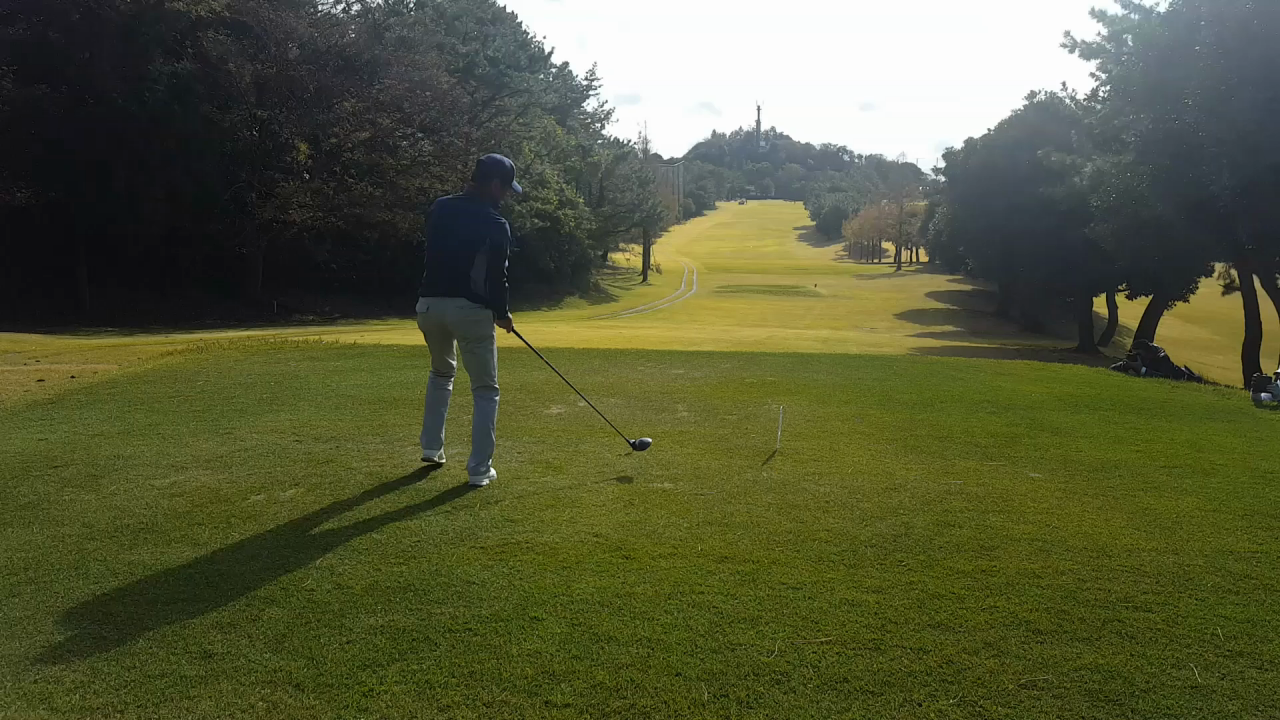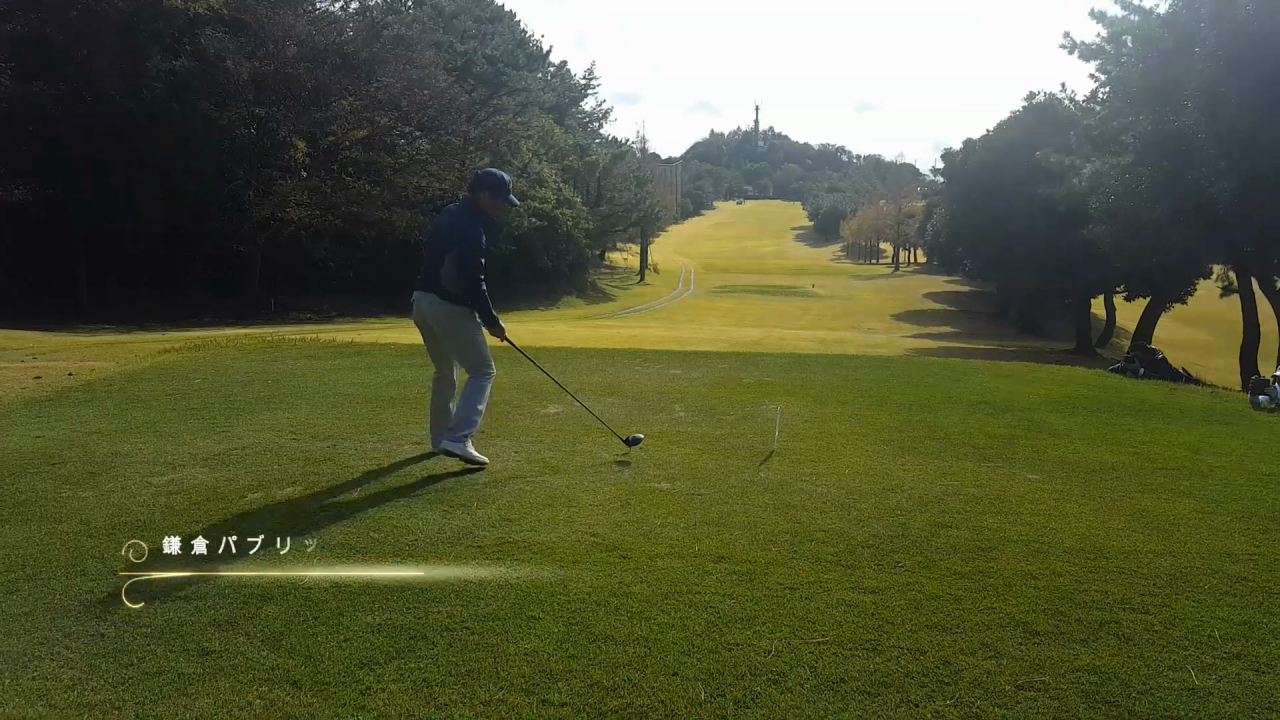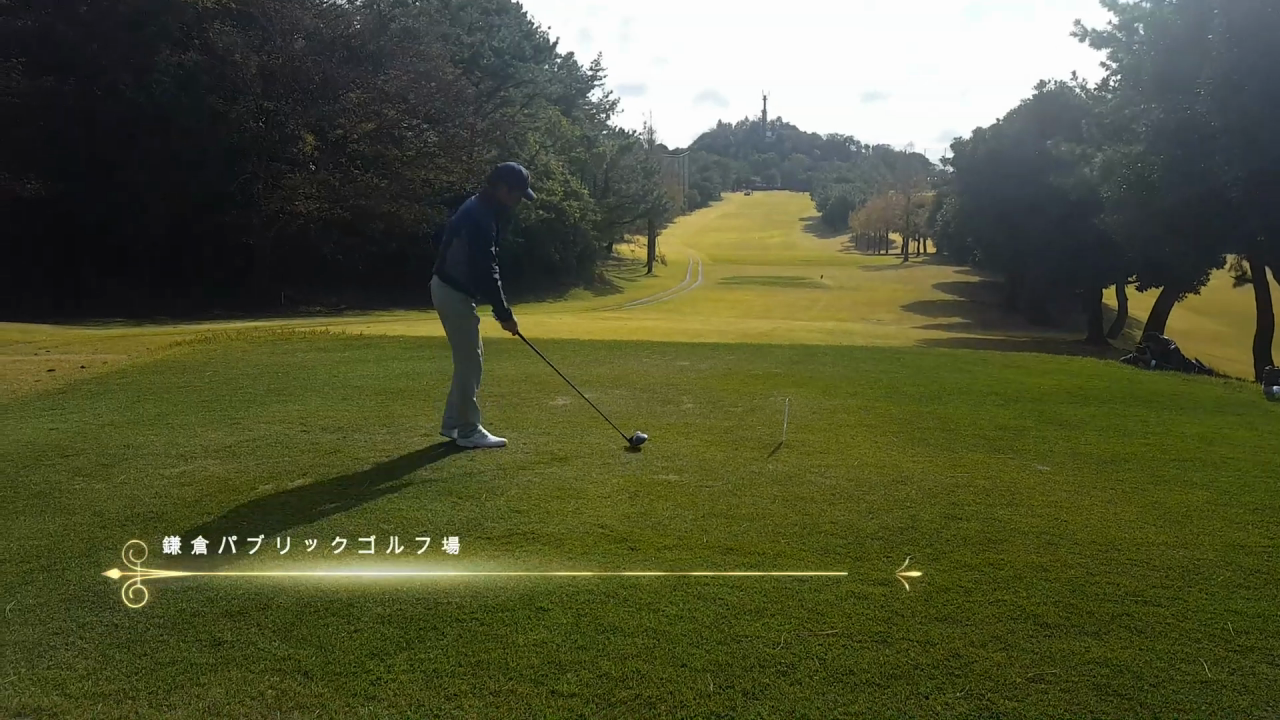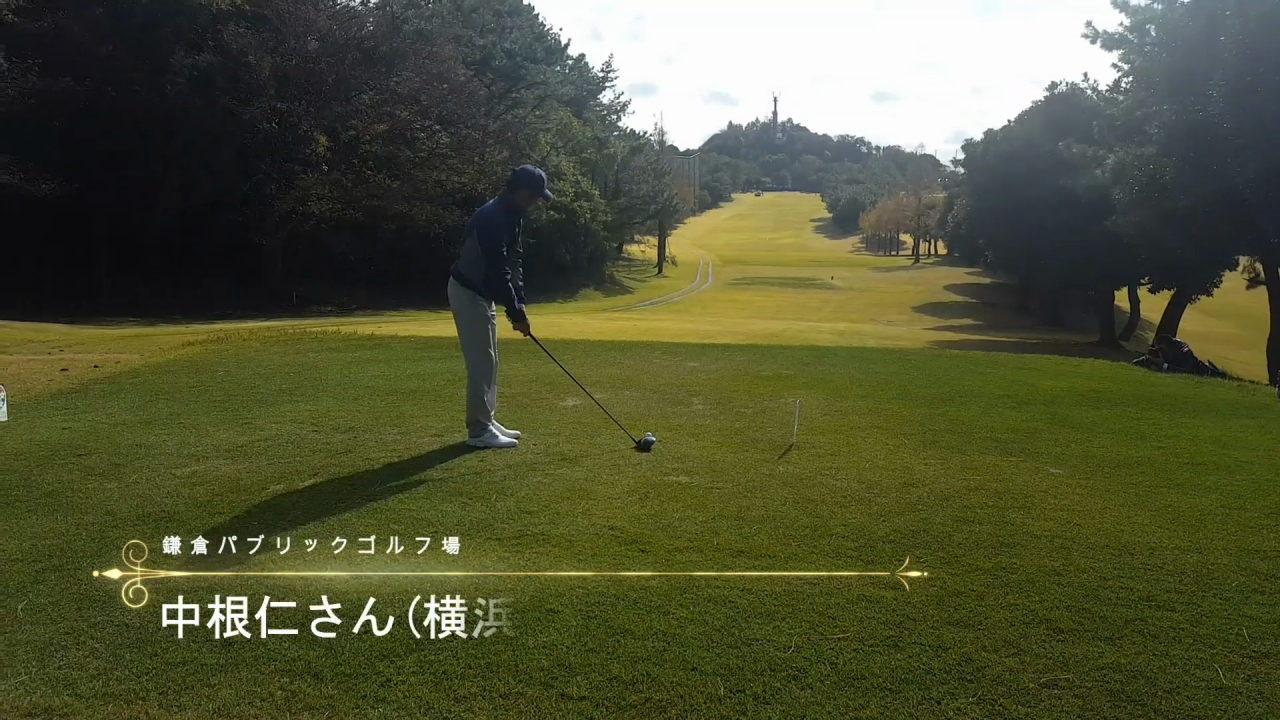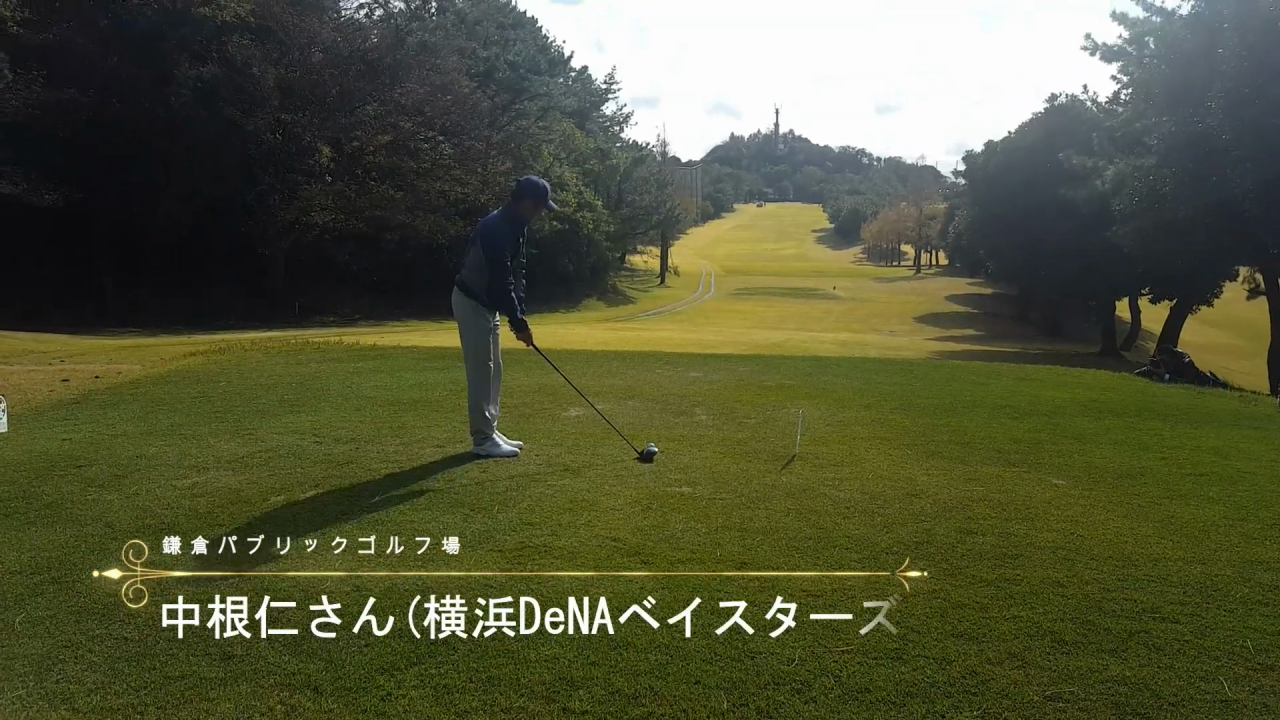
dt=0.4s
person 1, frame 1
left shoulder: (440, 207)
right shoulder: (495, 223)
left elbow: (433, 255)
right elbow: (497, 275)
right wrist: (502, 313)
left hip: (431, 303)
right hip: (470, 309)
left knee: (441, 374)
right knee: (485, 390)
left ankle: (431, 446)
right ankle: (479, 467)
person 1, frame 2
left shoulder: (454, 215)
right shoulder: (469, 228)
right elbow: (473, 281)
left wrist: (484, 316)
right wrist: (491, 320)
left hip: (424, 301)
right hip: (447, 306)
left knee: (445, 371)
right knee: (482, 371)
left ankle: (442, 437)
right ankle: (456, 438)
person 1, frame 3
left shoulder: (483, 210)
right shoulder: (479, 217)
left elbow: (485, 266)
right elbow: (485, 271)
left wrist: (500, 308)
right wrist: (503, 313)
left hip: (455, 289)
right hip: (454, 292)
left knee: (469, 359)
right knee: (470, 361)
left ankle: (454, 422)
right ankle: (467, 430)
person 1, frame 4
left shoulder: (511, 216)
right shoulder: (491, 218)
left elbow: (513, 262)
right elbow: (498, 270)
left wrist: (519, 303)
right wrist: (515, 312)
left hip: (482, 292)
right hip: (468, 291)
left knee: (487, 360)
right knee: (480, 360)
left ankle: (485, 423)
right ankle: (479, 430)
person 1, frame 5
left shoulder: (516, 227)
right shoulder: (495, 229)
left elbow: (516, 274)
right elbow: (501, 280)
left wrist: (520, 315)
right wrist: (518, 322)
left hip: (487, 303)
right hip: (472, 302)
left knee: (492, 370)
right knee: (481, 369)
left ankle: (489, 431)
right ankle: (482, 438)
